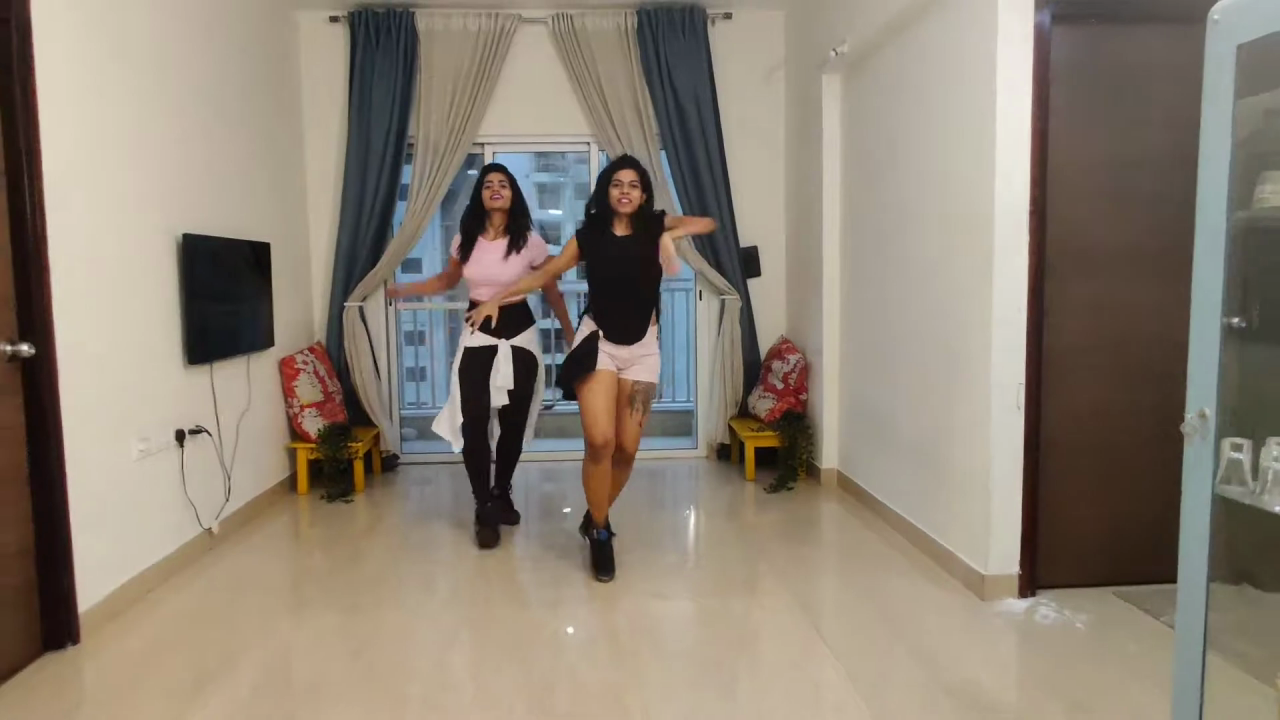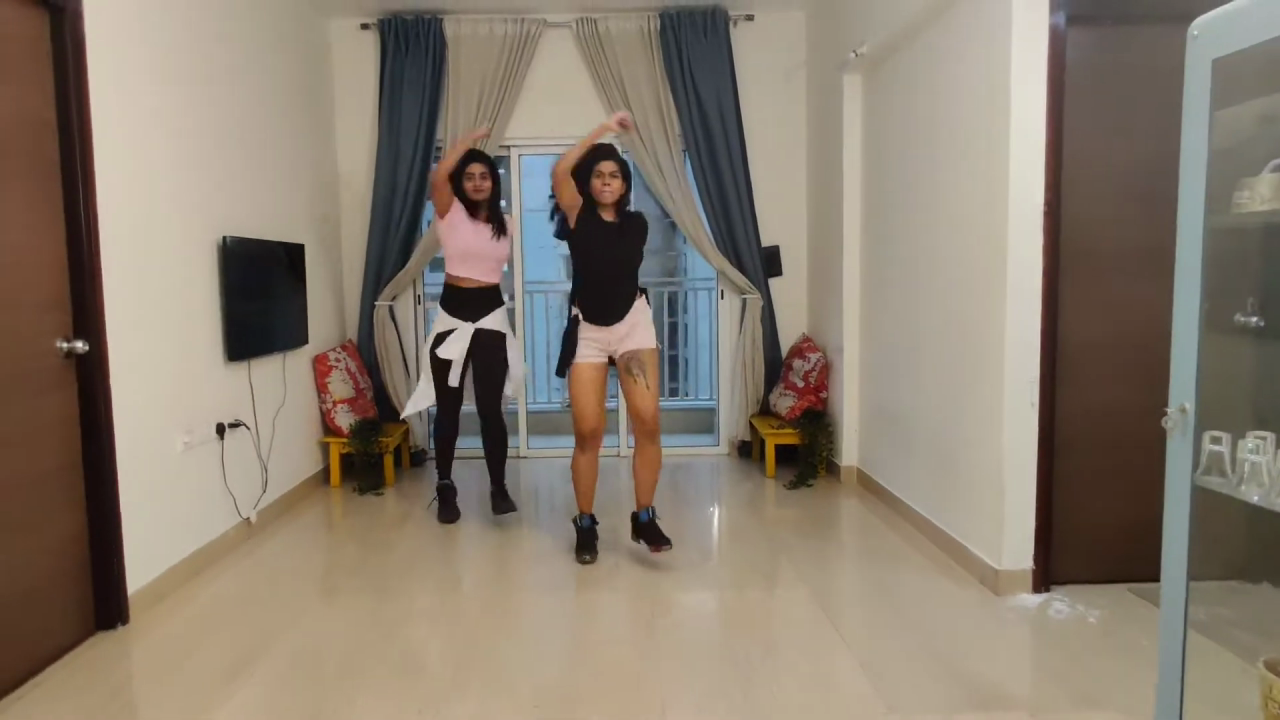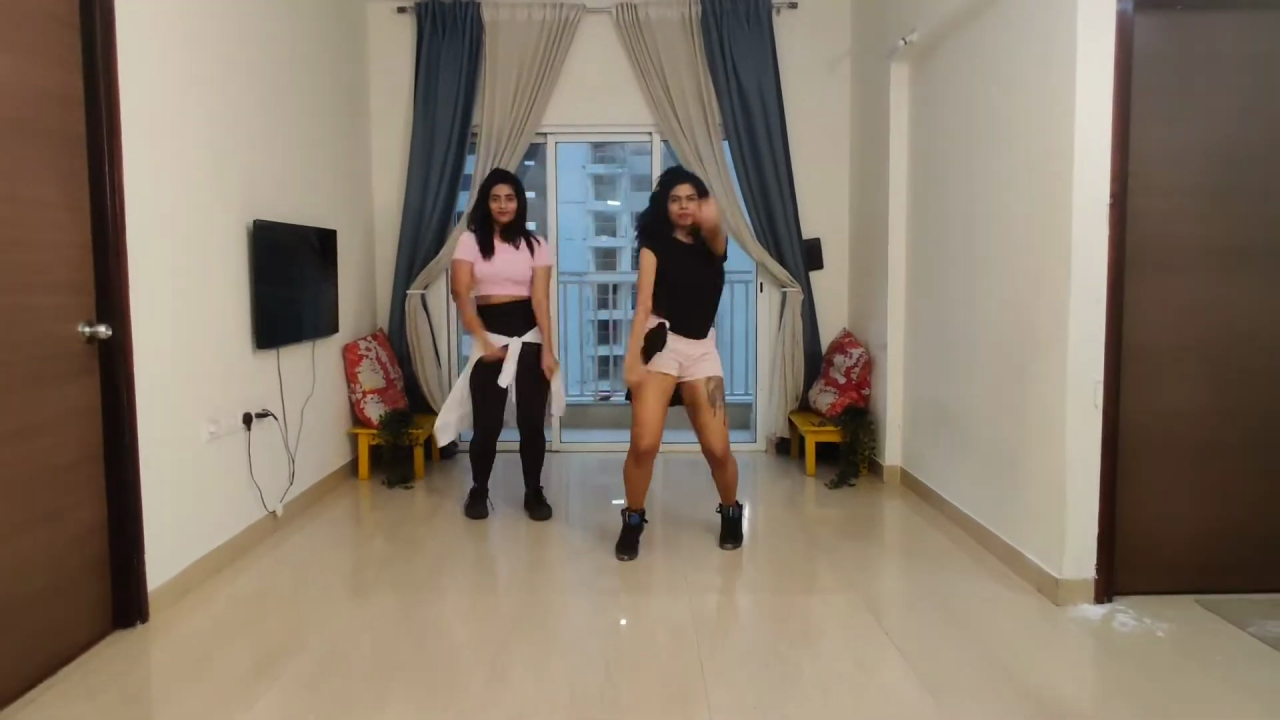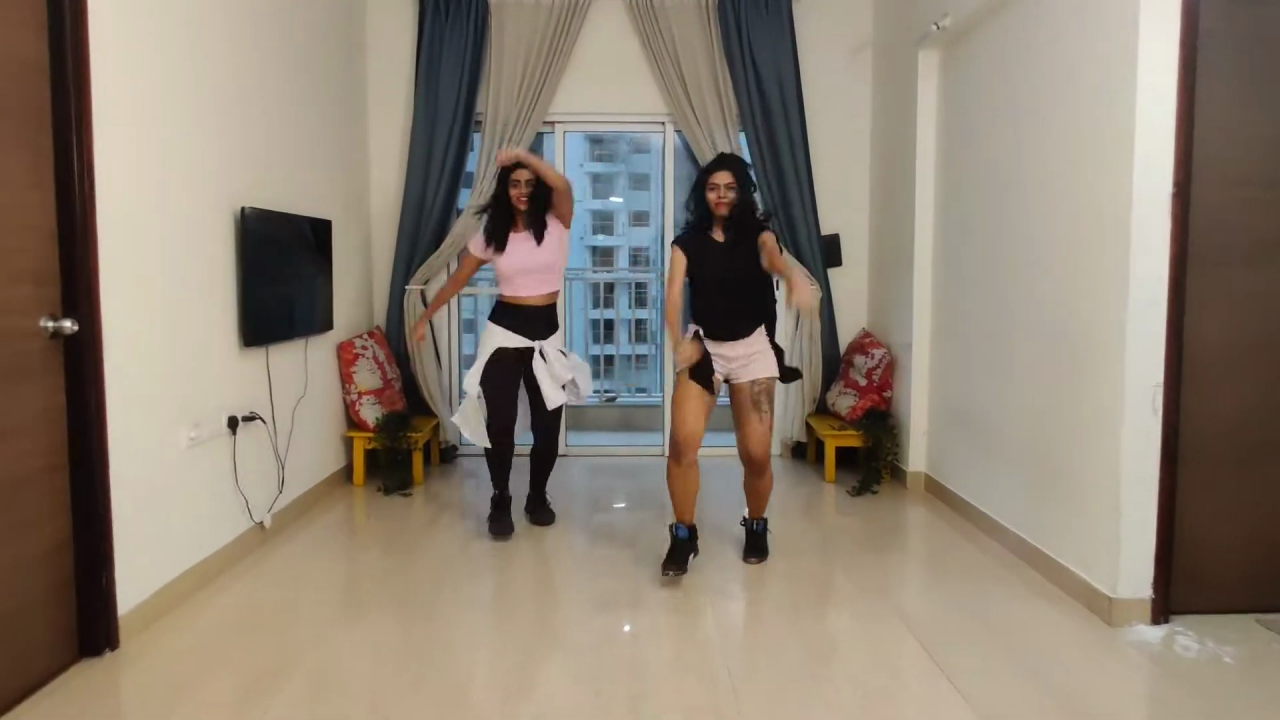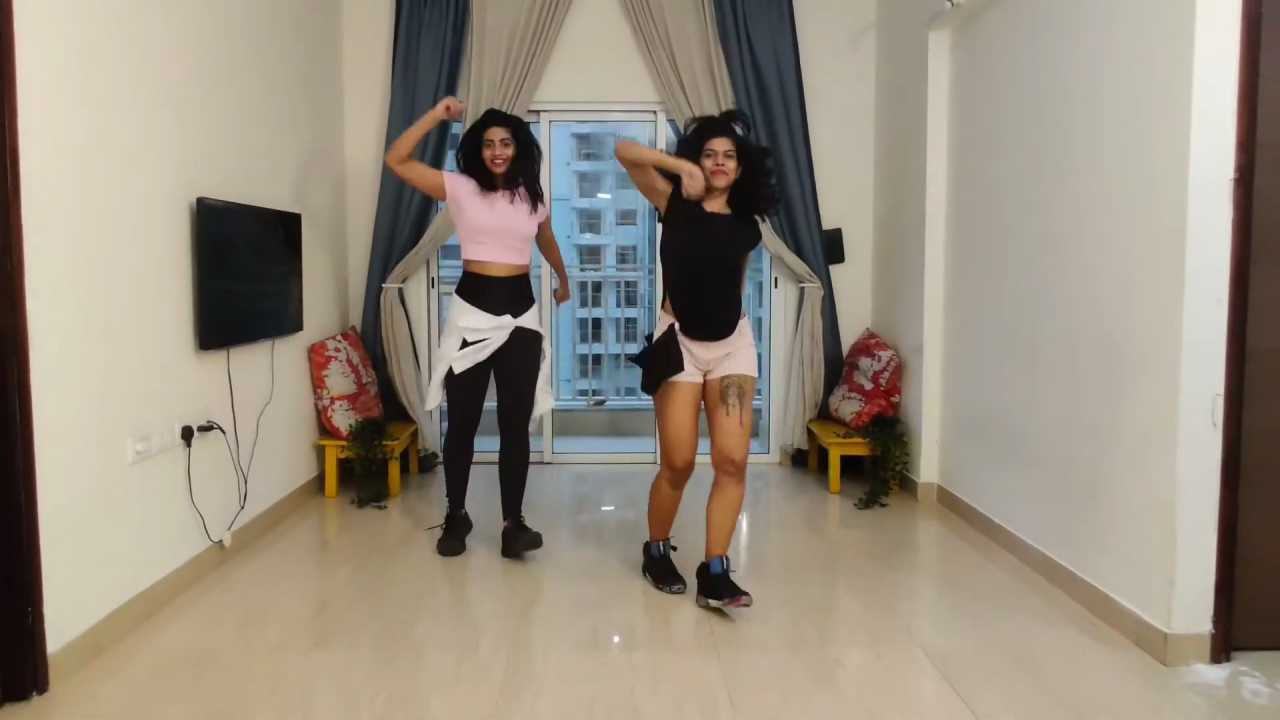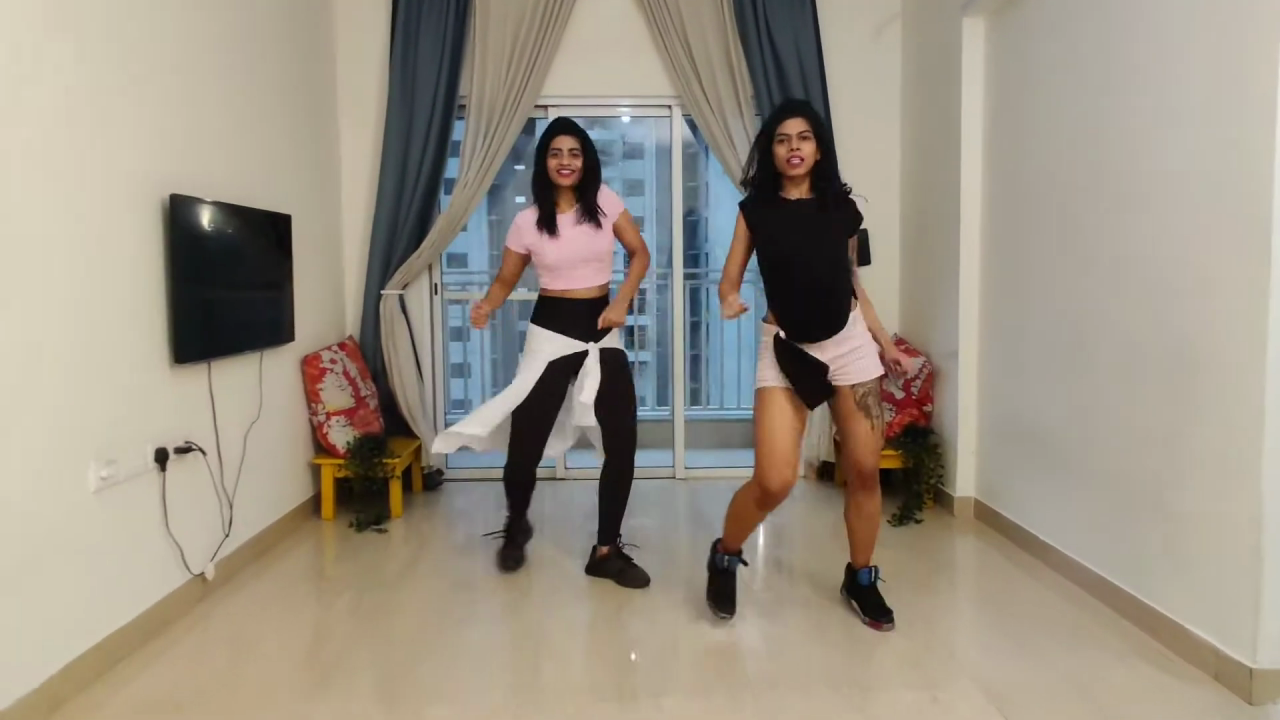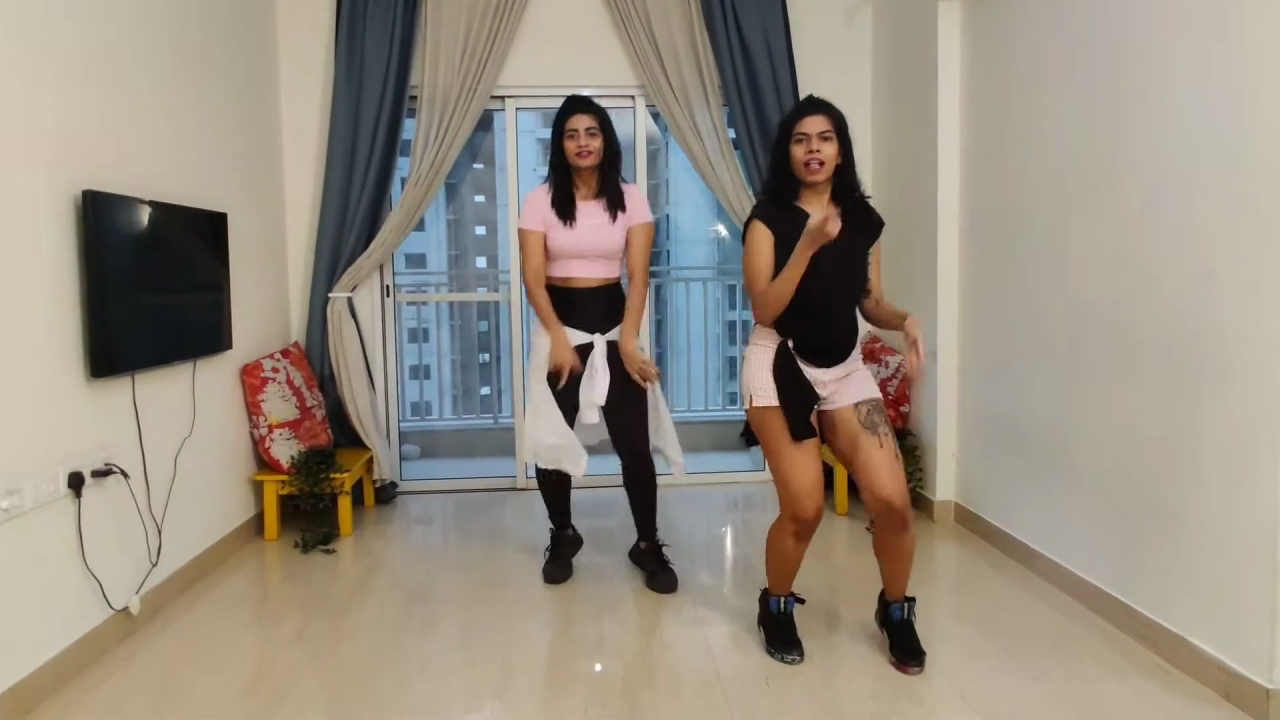
dt=0.5s
person 1, frame 1
left shoulder: (656, 227)
right shoulder: (589, 235)
left elbow: (706, 223)
right elbow: (545, 274)
left wrist: (671, 235)
right wrist: (495, 299)
left hip: (641, 348)
right hip: (598, 344)
left knee: (626, 449)
right knee: (600, 441)
left ankle: (596, 517)
right ankle: (601, 535)
person 1, frame 2
left shoulder: (637, 223)
right shoulder: (577, 215)
right elbow: (560, 175)
right wrist: (601, 131)
left hip: (633, 325)
right hip: (589, 329)
left knee: (647, 422)
right knee: (588, 432)
left ankle: (644, 519)
right ankle: (585, 526)
person 1, frame 3
left shoulder: (713, 244)
right shoulder: (654, 246)
left elbow: (717, 235)
right elbow: (643, 302)
left wrist: (712, 219)
right wrist: (631, 358)
left hip: (702, 350)
right hip: (660, 344)
left knee: (718, 449)
right knee: (644, 445)
left ankle: (730, 512)
right ankle: (633, 520)
person 1, frame 4
left shoulder: (757, 233)
right shoulder: (687, 242)
left elbow: (776, 260)
right elbow: (673, 295)
left wrist: (796, 278)
right wrist: (678, 341)
left hip: (752, 350)
right hip: (703, 348)
left knee: (756, 455)
right knee: (683, 441)
left ankle: (756, 526)
right ankle: (683, 536)
person 1, frame 5
left shoulder: (746, 221)
right shoulder: (674, 201)
right elbow: (626, 153)
right wrist: (680, 165)
left hip: (732, 345)
right hip: (679, 343)
left knee: (732, 461)
right knee: (678, 463)
left ankle: (715, 572)
right ankle: (656, 551)
person 1, frame 6
left shoulder: (840, 208)
right shoulder: (756, 209)
right elbow: (728, 279)
left wrist: (887, 345)
right wrist: (730, 304)
left hip: (849, 343)
right hip: (786, 351)
left knee: (864, 470)
right knee: (774, 483)
left ankle: (862, 578)
right ankle: (724, 557)
person 1, frame 7
left shoulder: (863, 220)
right shoulder: (768, 218)
left elbow: (870, 302)
right elbow: (765, 310)
left wrist: (905, 322)
right wrist: (809, 244)
left hip: (845, 369)
right hip: (778, 366)
left knee: (892, 502)
right knee: (805, 509)
left ankle: (896, 609)
right ankle: (776, 608)
person 2, frame 1
left shoulder: (529, 241)
right shoulder: (466, 241)
left elbow: (550, 287)
right elbow: (446, 281)
left wrist: (568, 329)
right wrist: (407, 289)
left hip: (519, 335)
right hip: (477, 335)
left knee: (515, 426)
right knee: (474, 425)
left ankle: (500, 494)
right ankle: (485, 510)
person 2, frame 2
left shoulder: (501, 223)
right shoulder: (449, 214)
right elbow: (438, 178)
right wrist: (467, 142)
left hip: (491, 318)
right hip: (451, 318)
left knee: (489, 407)
right knee: (446, 407)
left ankle: (499, 488)
right ankle: (446, 487)
person 2, frame 3
left shoulder: (535, 246)
right shoulder: (470, 242)
left elbow: (541, 299)
right elbow: (462, 293)
left wrist: (549, 349)
right wrist: (483, 340)
left hip: (530, 337)
right hip: (488, 338)
left knee: (532, 423)
right knee: (487, 426)
left ankle: (534, 492)
right ankle: (479, 489)
person 2, frame 4
left shoulder: (556, 222)
right shoulder: (492, 231)
left elbow: (563, 186)
right elbow: (460, 276)
left wrist: (525, 156)
right wrist: (427, 314)
left hip: (546, 335)
right hip: (503, 333)
left knee: (548, 429)
right knee: (501, 426)
left ankle: (537, 497)
right ankle: (501, 503)
person 2, frame 5
left shoulder: (532, 195)
right shoulder: (459, 187)
left elbow: (547, 241)
right elbow: (395, 159)
left wrist: (564, 279)
right wrist: (438, 113)
left hip: (520, 313)
right hip: (472, 311)
left knee: (515, 422)
right knee: (462, 421)
left ankle: (513, 523)
right ankle: (455, 517)
person 2, frame 6
left shoulder: (604, 202)
right shoulder: (530, 219)
left elbow: (640, 252)
right elbow: (507, 277)
left wrist: (623, 298)
right wrist: (488, 302)
left hip: (603, 336)
right hip: (551, 334)
left knee: (622, 445)
right knee: (524, 446)
left ankle: (607, 549)
right ankle: (516, 527)
person 2, frame 7
left shoulder: (630, 199)
right shoulder: (541, 201)
left elbow: (639, 276)
right elbow: (534, 281)
left wrist: (631, 338)
right wrist: (558, 340)
left hip: (616, 326)
right hip: (560, 326)
left knee: (635, 447)
right knee: (550, 445)
left ankle: (648, 545)
right ankle: (562, 536)
